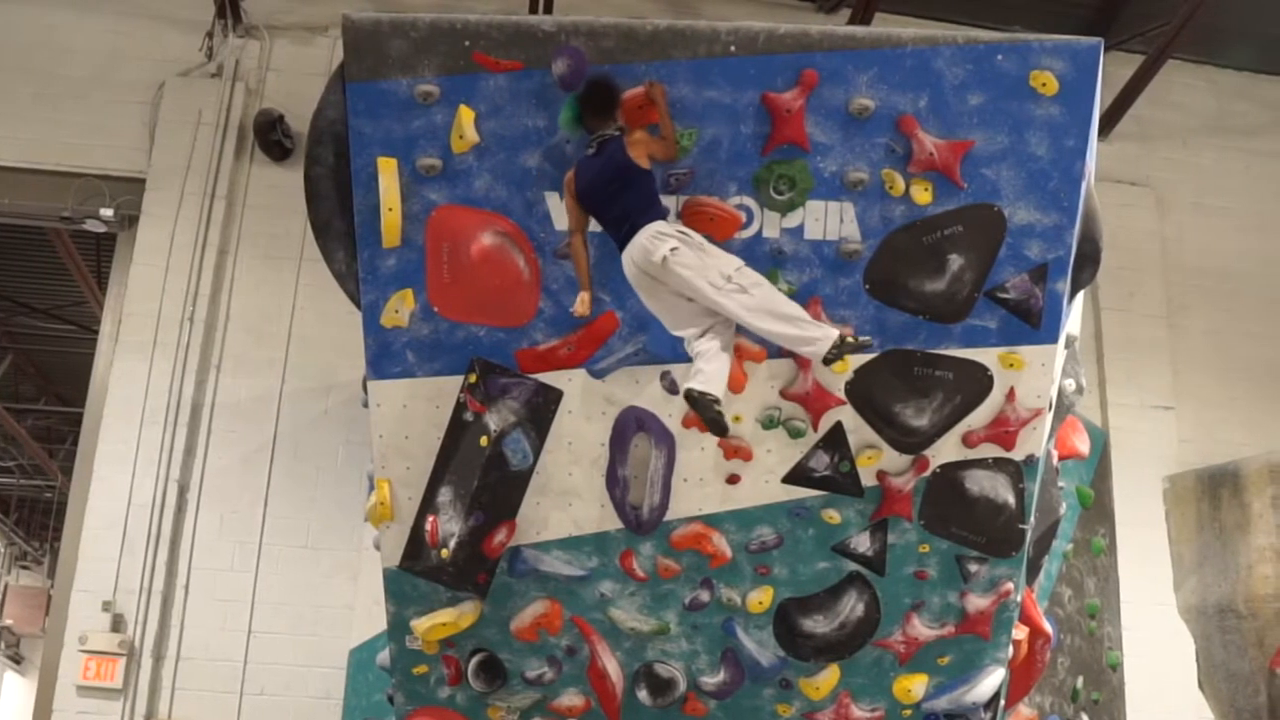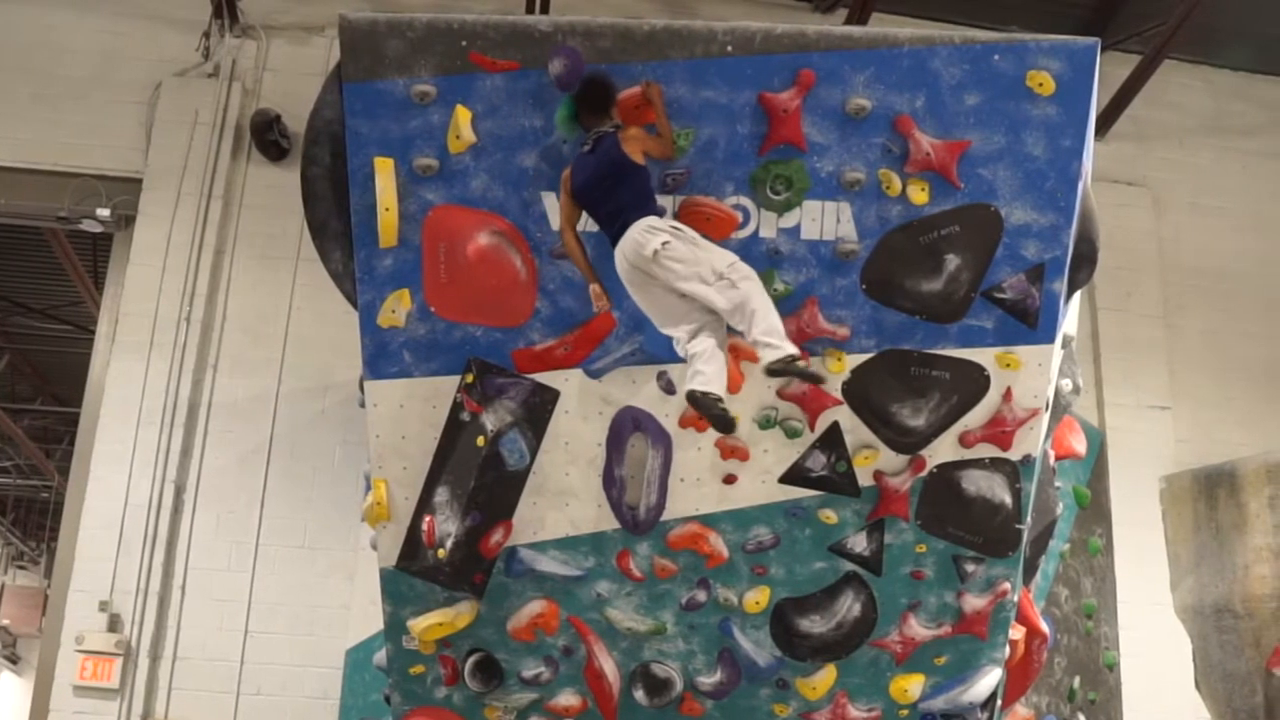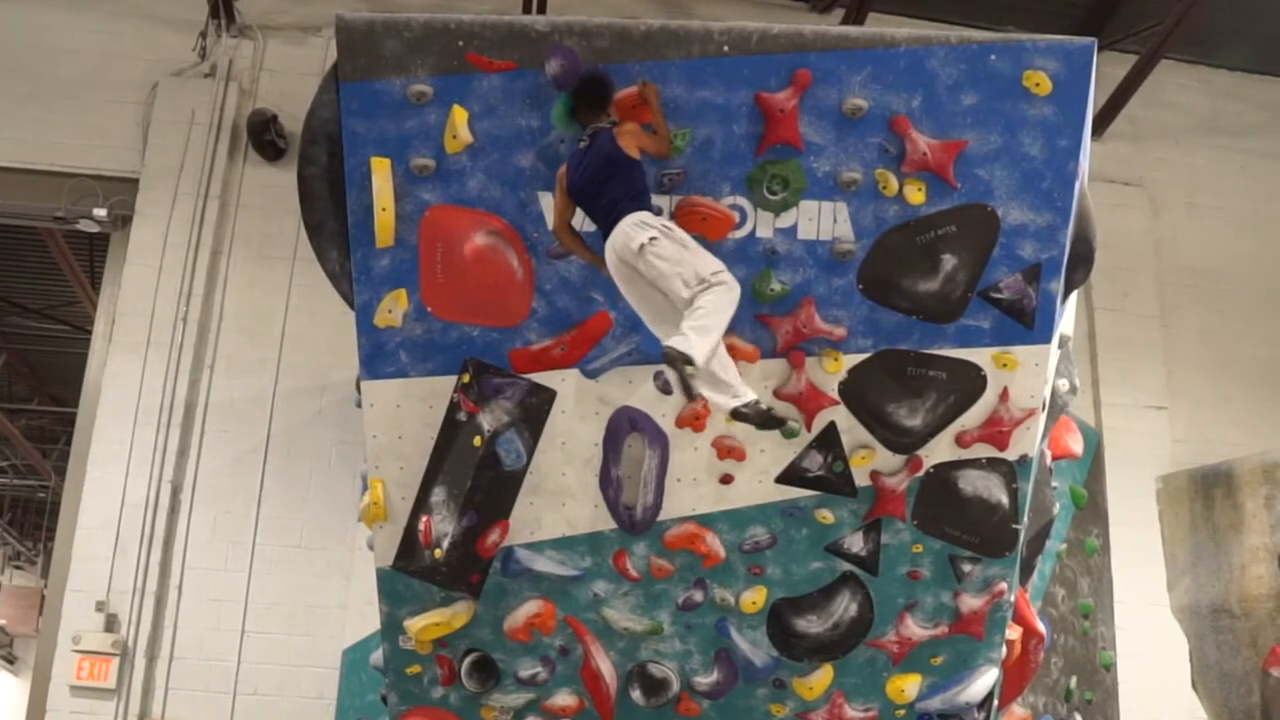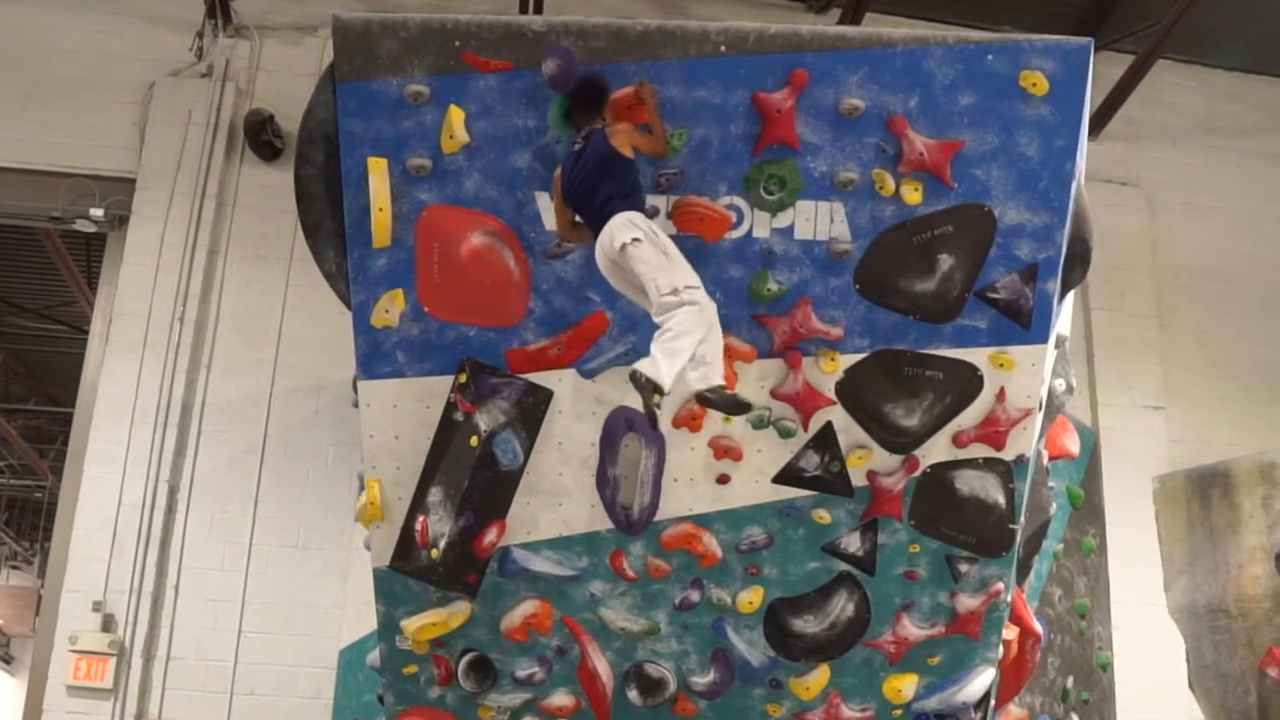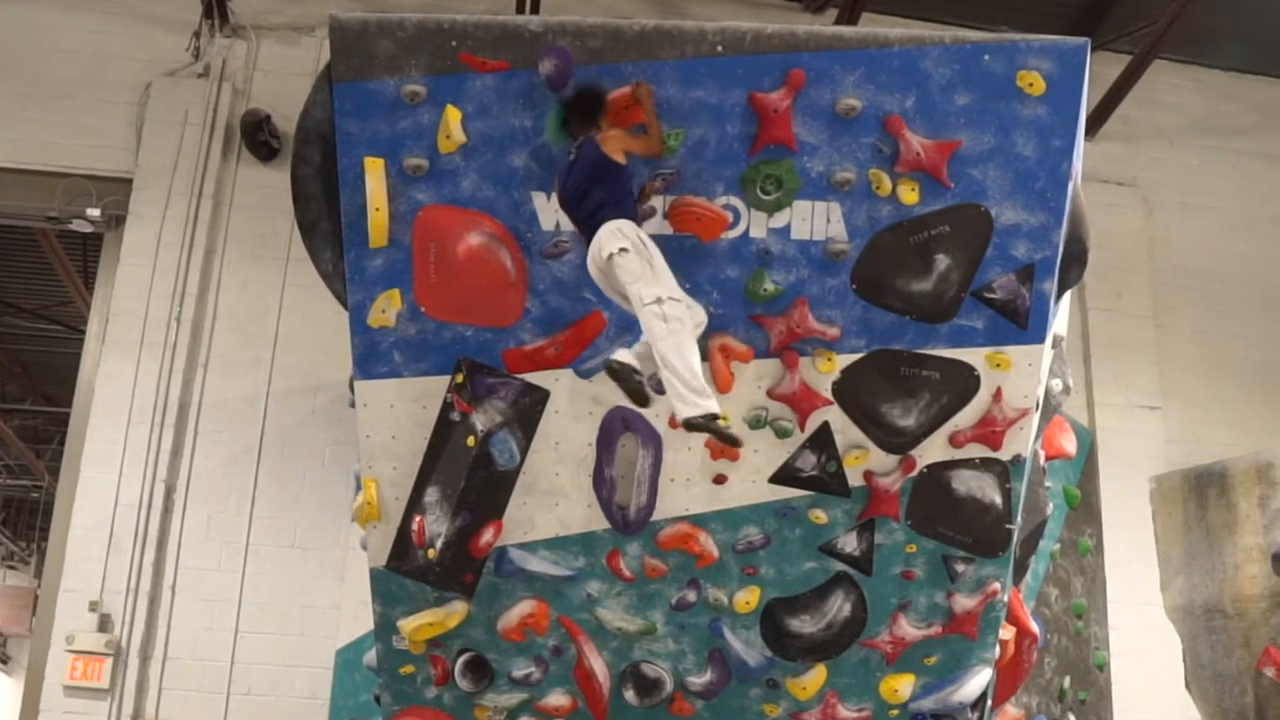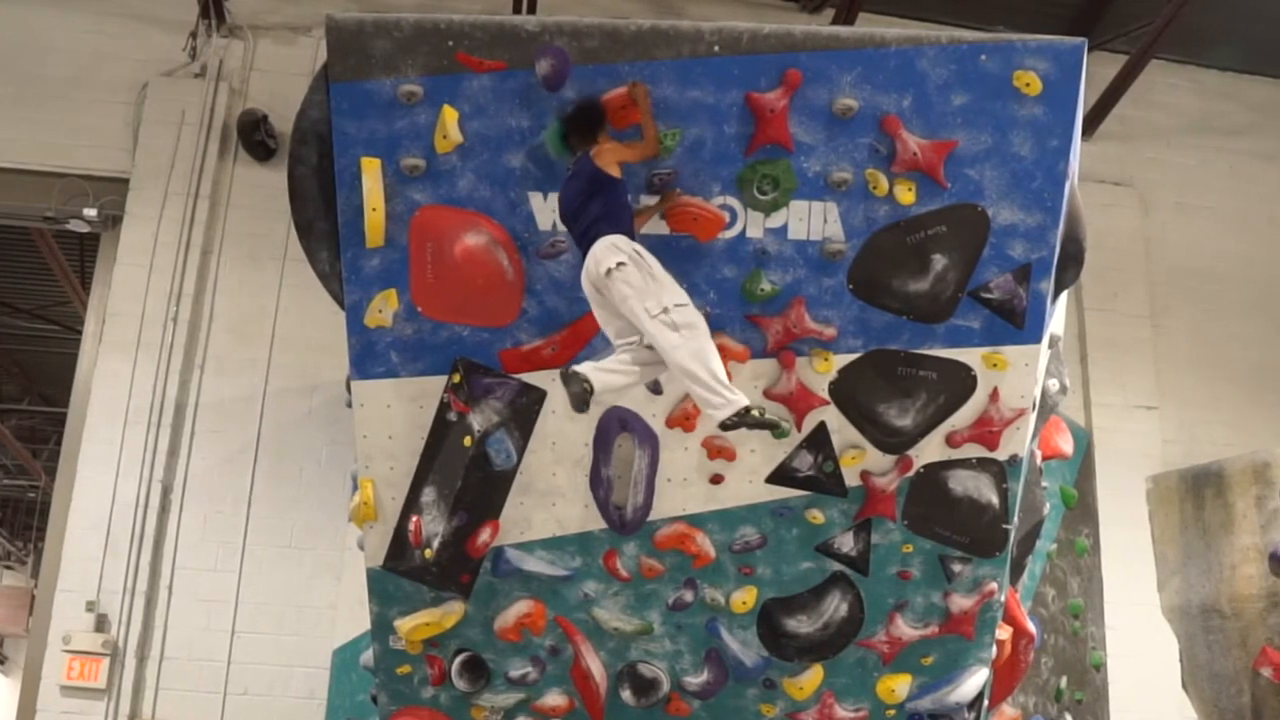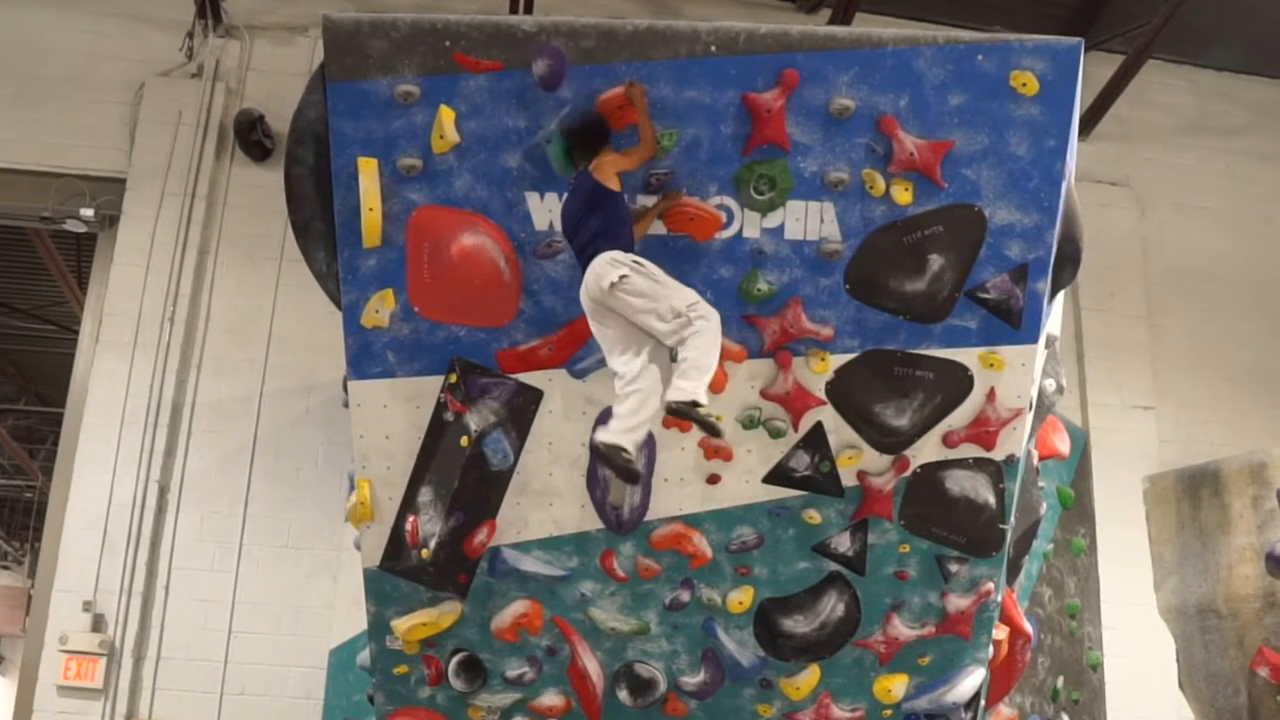
dt=0.2s
person 1, frame 1
left shoulder: (575, 176)
right shoulder: (634, 141)
left elbow: (576, 235)
right elbow: (670, 150)
left wrist: (585, 290)
right wrist: (661, 105)
left hip: (632, 261)
right hip: (658, 239)
left knee: (710, 323)
right knee: (742, 285)
left ankle: (704, 388)
right ankle: (825, 341)
person 1, frame 2
left shoulder: (571, 174)
right shoulder: (628, 137)
left elbow: (568, 232)
right elbow: (667, 149)
left wrist: (593, 282)
right wrist: (657, 106)
left hip: (623, 256)
right hip: (650, 233)
left knee: (699, 323)
right knee: (738, 280)
left ankle: (704, 388)
right ankle: (779, 353)
person 1, frame 3
left shoulder: (568, 170)
right shoulder: (625, 132)
left elbow: (561, 229)
right elbow: (664, 147)
left wrist: (603, 263)
right wrist: (654, 105)
left hip: (613, 250)
right hip: (641, 229)
left knee: (683, 327)
right knee: (719, 285)
left ankle: (738, 399)
right ankle: (685, 351)
person 1, frame 4
left shoulder: (564, 170)
right shoulder: (618, 132)
left elbow: (565, 230)
right elbow: (660, 146)
right wrist: (650, 105)
left hip: (605, 246)
right hip: (628, 228)
left knee: (696, 310)
right knee: (691, 303)
left ankle: (709, 383)
right ankle: (653, 374)
person 1, frame 5
left shoulder: (565, 179)
right shoulder: (610, 139)
right elbow: (655, 145)
left wrist: (635, 201)
right wrist: (646, 105)
left hip: (597, 255)
right hip: (620, 238)
left knee: (690, 316)
right knee: (669, 318)
left ankle: (630, 362)
right ankle: (698, 409)
person 1, frame 6
left shoulder: (569, 191)
right shoulder: (604, 154)
right elbow: (651, 147)
left wrist: (658, 206)
right wrist: (643, 106)
left hip: (592, 269)
right hip: (616, 254)
left knee: (651, 346)
right knee: (681, 324)
left ankle: (586, 375)
right ankle: (730, 407)
person 1, frame 7
left shoulder: (572, 207)
right shoulder: (601, 165)
right elbow: (648, 148)
left wrist: (660, 206)
right wrist: (641, 107)
left hip: (592, 285)
right hip: (616, 269)
left knee: (639, 371)
right knee: (701, 319)
left ankle: (617, 440)
right ankle: (686, 396)
